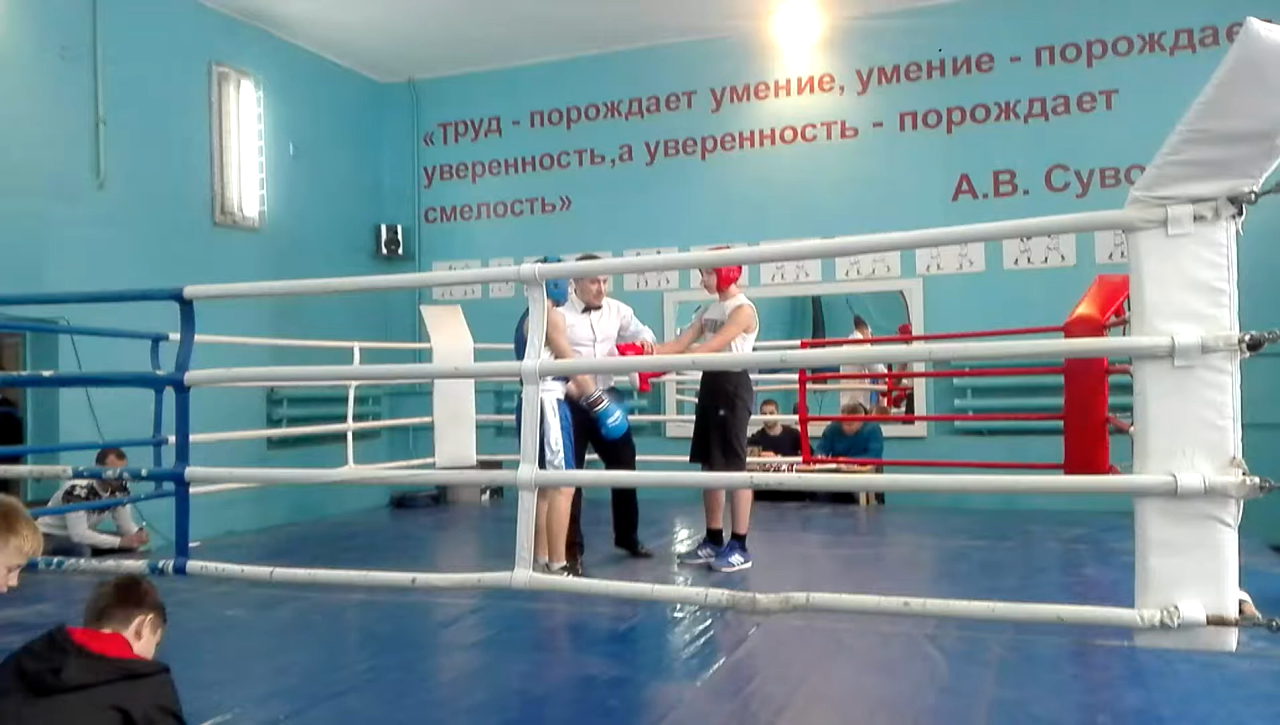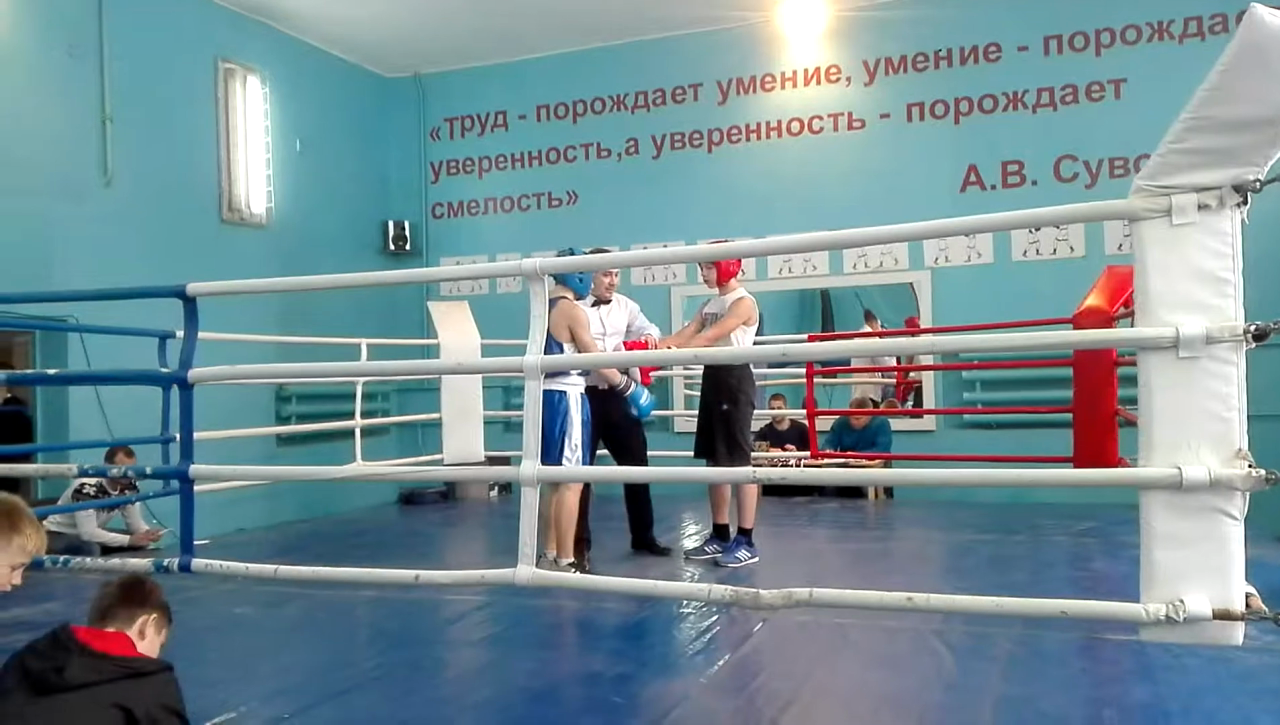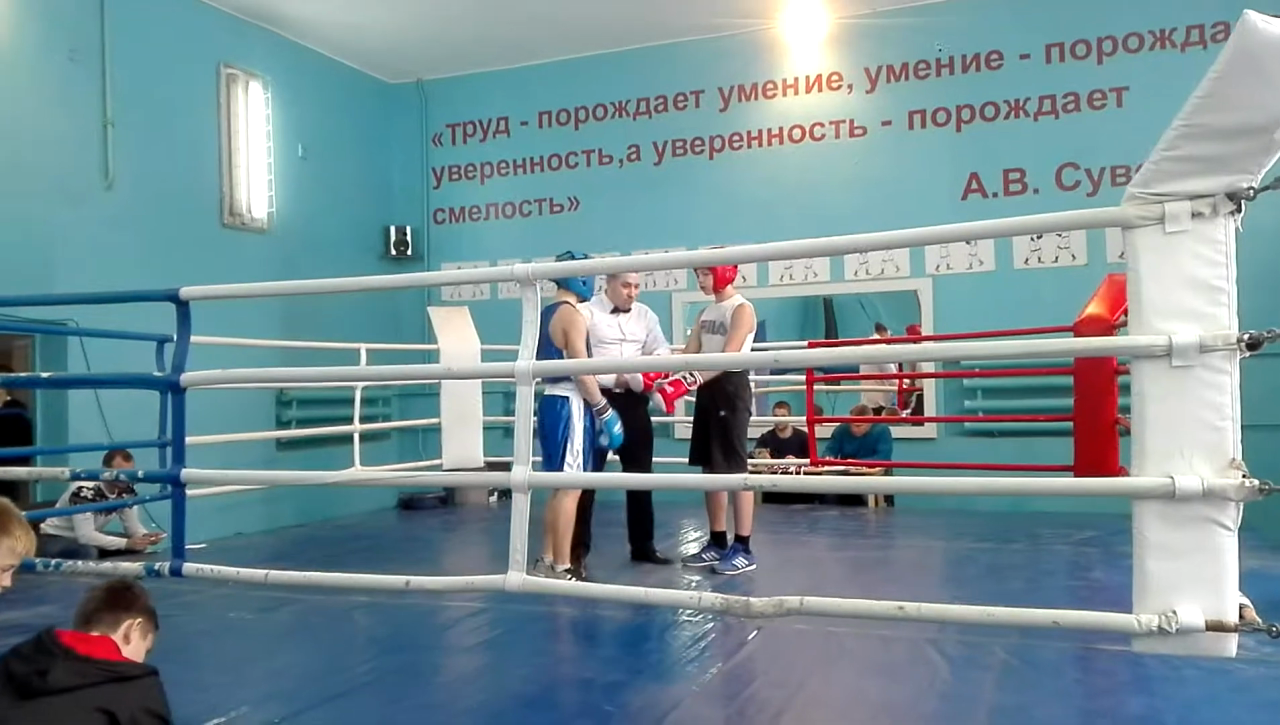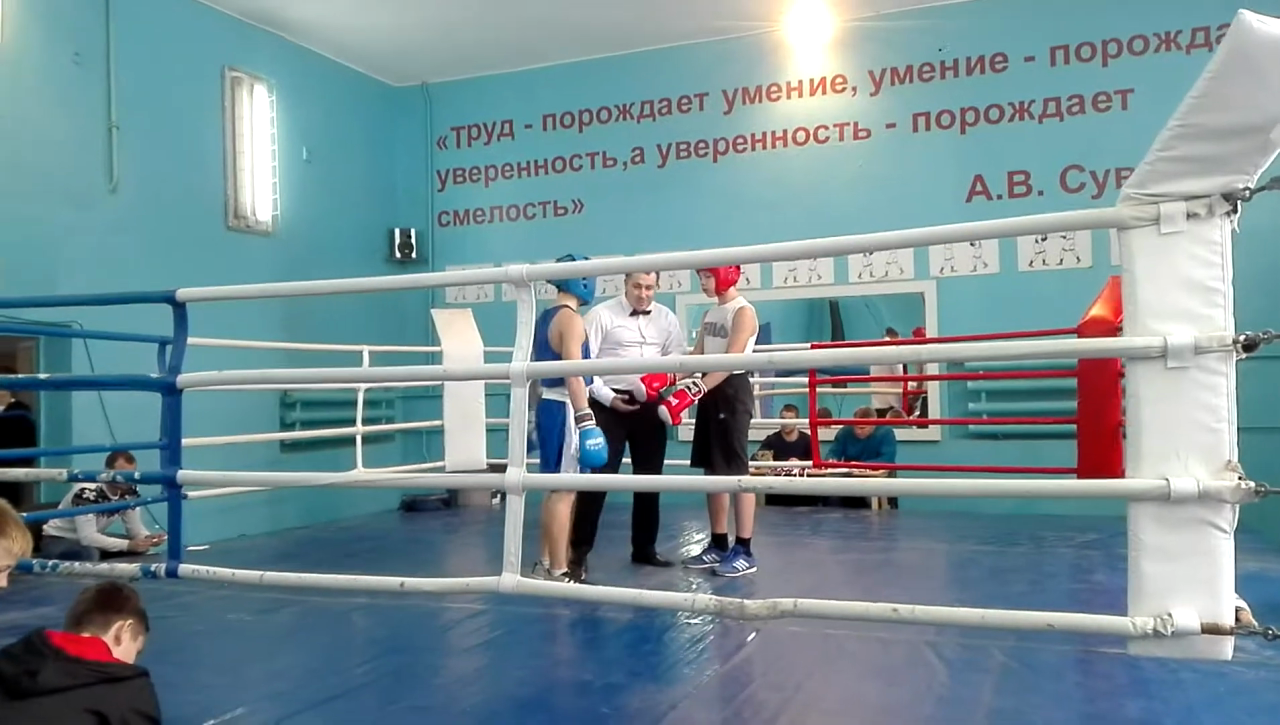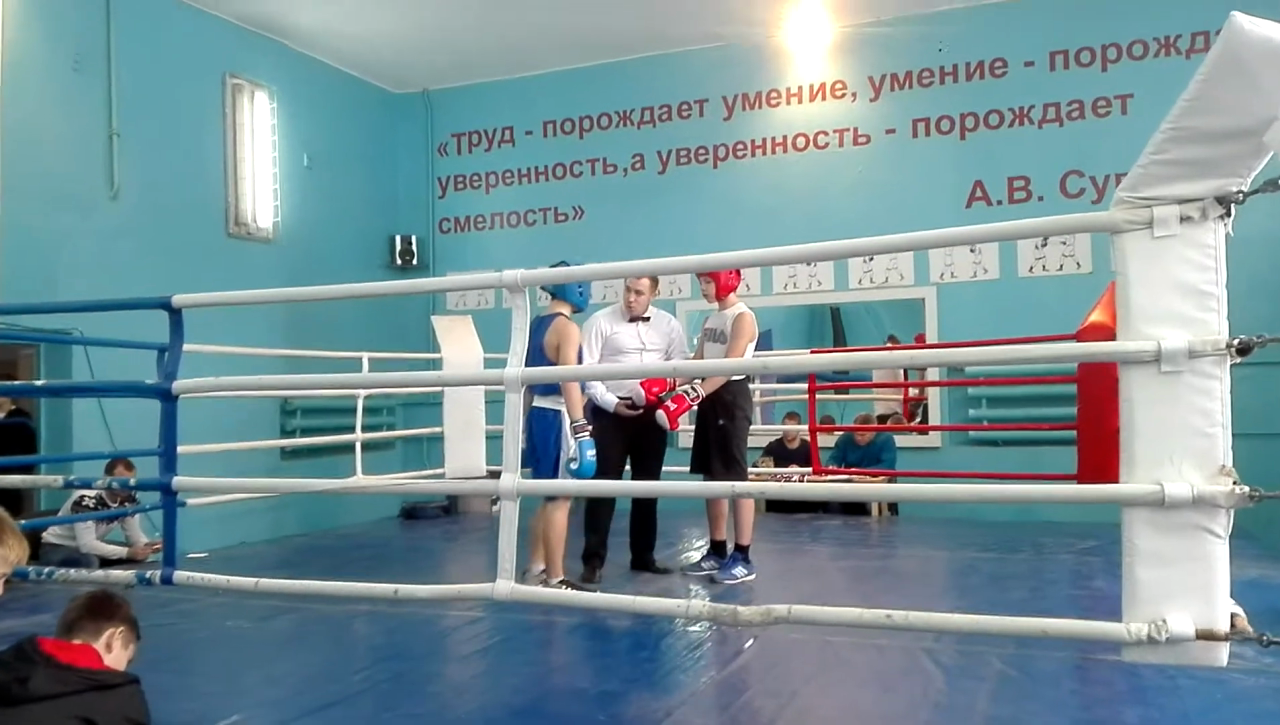
dt=0.3s
person 1, frame 1
left shoulder: (527, 318)
right shoulder: (550, 316)
left wrist: (578, 393)
right wrist: (600, 402)
left hip: (535, 402)
right hip: (548, 405)
left knee: (544, 487)
right knee: (562, 487)
left ankle: (541, 559)
right ankle: (557, 566)
person 1, frame 2
left shoulder: (546, 309)
right shoulder: (572, 310)
right elbow: (593, 358)
right wrist: (629, 388)
left hip: (549, 396)
right hip: (567, 398)
left knee: (558, 481)
right knee: (572, 482)
left ankle: (550, 554)
right ankle: (565, 562)
person 1, frame 3
left shoulder: (546, 314)
right shoulder: (572, 315)
right elbow: (581, 370)
right wrist: (603, 409)
left hip: (551, 401)
right hip: (570, 404)
left knee: (558, 486)
right knee: (570, 488)
left ankle: (546, 560)
right ankle: (561, 568)
person 1, frame 4
left shoulder: (544, 318)
right shoulder: (571, 319)
right elbow: (573, 374)
left wrist: (530, 415)
right wrist: (586, 421)
left hip: (547, 405)
right hip: (564, 407)
left knee: (555, 489)
right knee: (565, 492)
left ankle: (545, 563)
right ankle: (558, 572)
person 1, frame 5
left shoulder: (536, 325)
right shoulder: (567, 328)
right elbow: (569, 383)
left wrist: (527, 423)
right wrist: (582, 431)
left hip: (538, 414)
right hip: (558, 416)
left knee: (549, 497)
right knee: (560, 499)
left ankle: (536, 570)
right ankle: (555, 581)
person 2, frame 1
left shoulder: (743, 310)
right shoulder: (709, 310)
left elbow: (712, 348)
right elbow: (682, 341)
left hip: (732, 386)
right hip: (710, 384)
left knee: (734, 467)
right knee: (710, 466)
left ankle: (739, 546)
right ankle: (714, 540)
person 2, frame 2
left shoulder: (743, 303)
right shoulder: (709, 304)
left elbow: (709, 339)
right elbow: (683, 337)
left hip: (735, 380)
right hip: (712, 379)
left knee: (739, 461)
right knee: (715, 461)
left ankle: (746, 541)
right ankle: (720, 536)
person 2, frame 3
left shoulder: (741, 309)
right shoulder: (706, 312)
left elbow: (727, 357)
right elbow: (689, 353)
left wrist: (690, 379)
left hip: (731, 387)
right hip: (707, 389)
left knee: (735, 468)
right knee: (711, 468)
left ankle: (743, 549)
right ankle: (717, 542)
person 2, frame 4
left shoulder: (743, 312)
right shoulder: (711, 314)
right elbow: (697, 356)
left wrist: (694, 390)
right wrist: (668, 379)
left hip: (732, 391)
right hip: (709, 392)
left knee: (736, 471)
right knee: (713, 470)
left ankle: (744, 551)
right ankle: (718, 545)
person 2, frame 5
left shoulder: (743, 318)
right shoulder: (711, 319)
right elbow: (697, 362)
left wrist: (691, 394)
right wrist: (668, 384)
left hip: (731, 396)
right hip: (709, 398)
left knee: (736, 478)
right knee: (712, 477)
left ankle: (743, 558)
right ankle: (717, 551)
person 3, frame 1
left shoulder: (617, 310)
right shoulder: (558, 314)
left elbow: (640, 332)
left wrist: (643, 341)
left hip: (607, 400)
right hip: (570, 403)
left knee: (624, 467)
left ankle: (627, 537)
right ankle: (572, 548)
person 3, frame 2
left shoulder: (625, 305)
left elbow: (645, 328)
left wrist: (649, 336)
left hip: (617, 396)
right hip: (582, 396)
left knee: (636, 463)
left ankle: (644, 536)
right ankle: (579, 544)
person 3, frame 3
left shoulder: (645, 315)
right shoulder: (583, 313)
left elbow: (660, 349)
left wrist: (657, 360)
right wrist: (608, 378)
left hip: (634, 401)
left knee: (640, 473)
left ankle: (643, 545)
right ankle: (577, 551)
person 3, frame 4
left shoulder: (666, 317)
right shoulder: (601, 315)
left elbow: (678, 354)
right wrist: (608, 397)
left hip: (650, 405)
right hip: (609, 404)
left knee: (649, 477)
right knee: (600, 475)
left ankle: (644, 548)
right ankle: (579, 549)
person 3, frame 5
left shoulder: (668, 324)
right shoulder: (600, 322)
left elbow: (680, 362)
right wrist: (611, 403)
left hip: (651, 412)
right hip: (610, 412)
left knee: (647, 485)
right knee: (604, 484)
left ankle: (643, 555)
right ankle: (594, 560)
